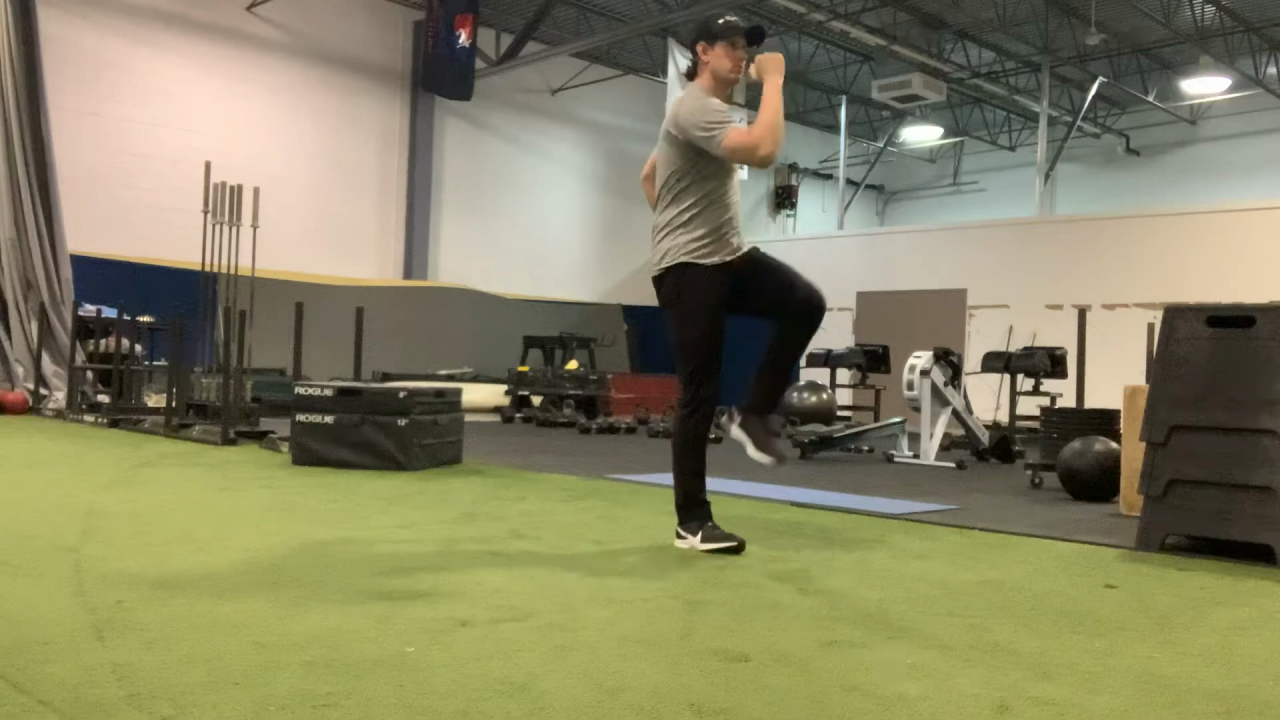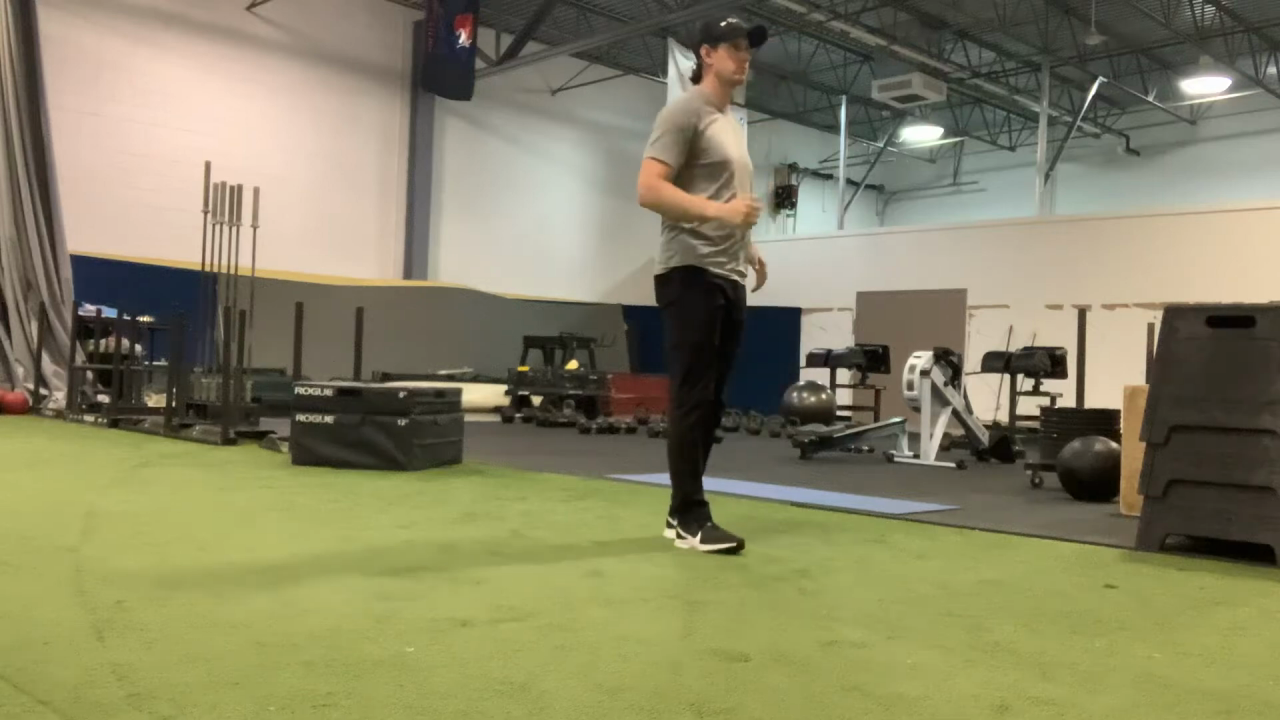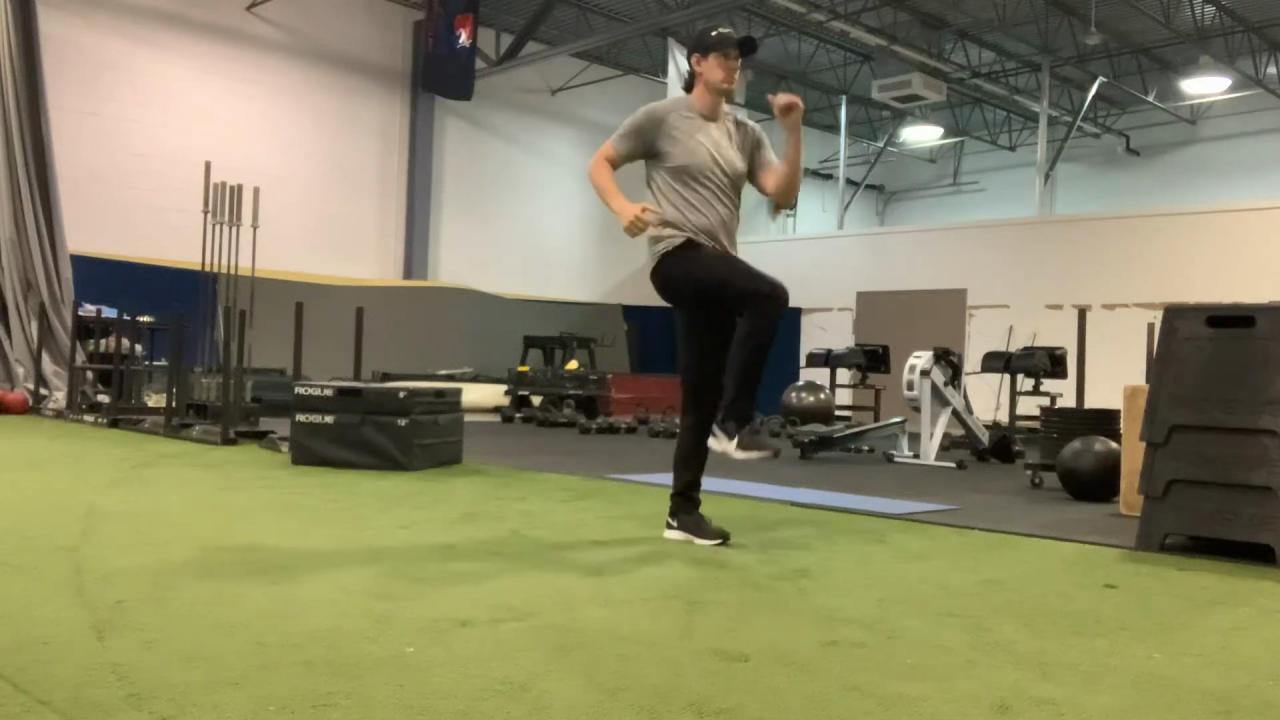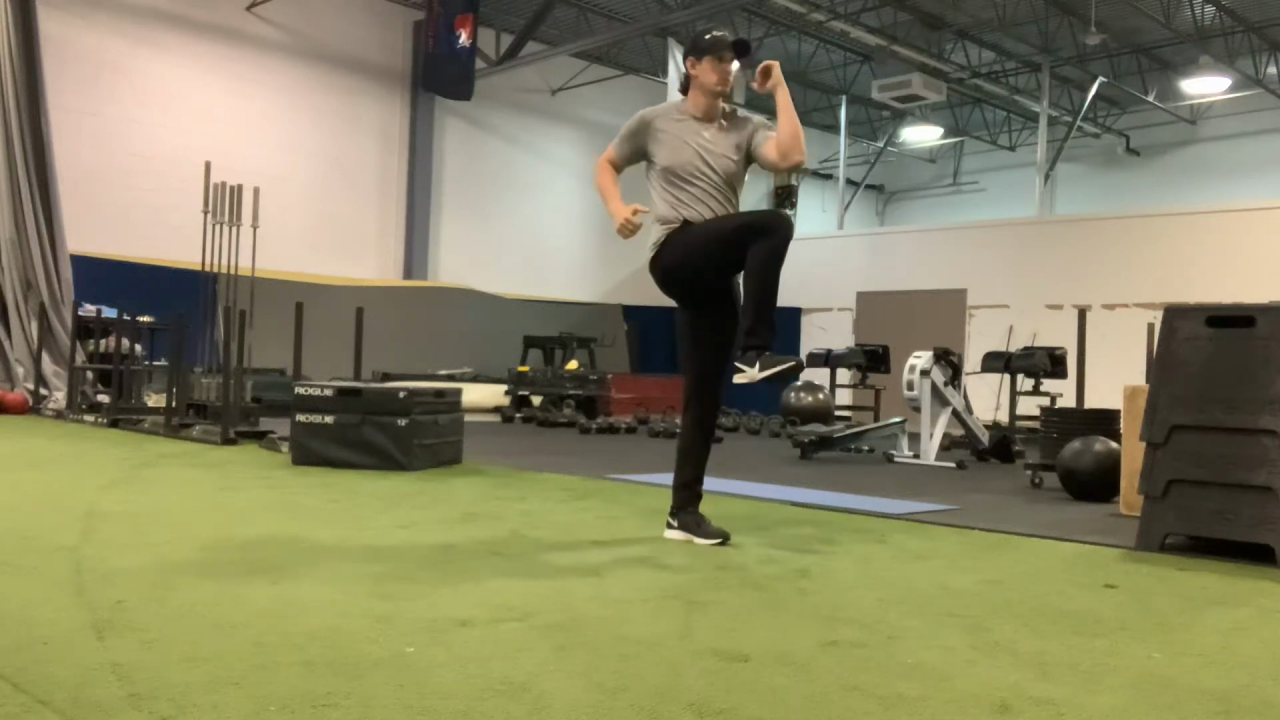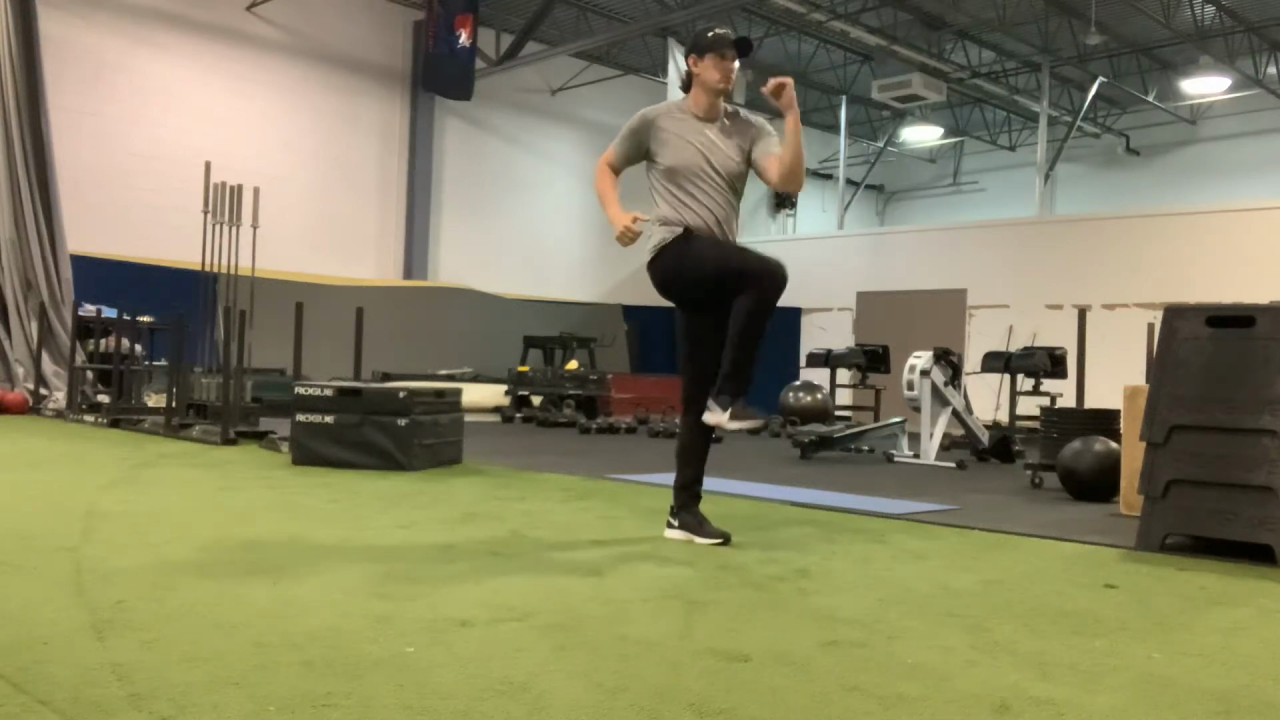
dt=0.5s
person 1, frame 1
left shoulder: (708, 112)
right shoulder: (695, 107)
left elbow: (648, 175)
right elbow: (763, 150)
right wrist: (773, 82)
left hip: (728, 258)
right hip: (687, 269)
left knee: (805, 304)
right knee: (699, 395)
left ankle: (754, 415)
right ankle: (692, 521)
person 1, frame 2
left shoulder: (731, 125)
right shoulder: (684, 113)
right elbow: (649, 190)
left wrist: (748, 247)
right wrist: (719, 209)
left hip: (728, 278)
right hip: (690, 274)
left knee: (712, 400)
right knee: (692, 398)
left ankle: (683, 508)
right ankle: (690, 517)
person 1, frame 3
left shoulder: (746, 134)
right shoulder: (661, 117)
left elbow: (783, 194)
right elbow: (600, 162)
left wrist: (793, 131)
right wrist: (621, 206)
left hip: (715, 275)
right hip: (678, 260)
left knee: (703, 396)
right knee: (769, 296)
left ankle: (683, 510)
right ankle: (733, 420)
person 1, frame 4
left shoulder: (745, 128)
right shoulder: (653, 122)
left elbow: (791, 158)
right elbow: (606, 163)
left wrist: (779, 89)
right wrist: (617, 207)
left hip: (718, 274)
right hip: (677, 255)
left knee: (705, 396)
right knee: (774, 225)
left ankle: (684, 510)
right ankle: (755, 353)
person 1, frame 5
left shoulder: (749, 129)
right shoulder: (655, 121)
left elbow: (789, 181)
right elbow: (605, 167)
left wrist: (790, 114)
right wrist: (616, 213)
left hip: (718, 268)
right hip: (676, 253)
left knee: (699, 391)
right knee: (768, 273)
left ankle: (684, 509)
right ankle: (727, 398)
